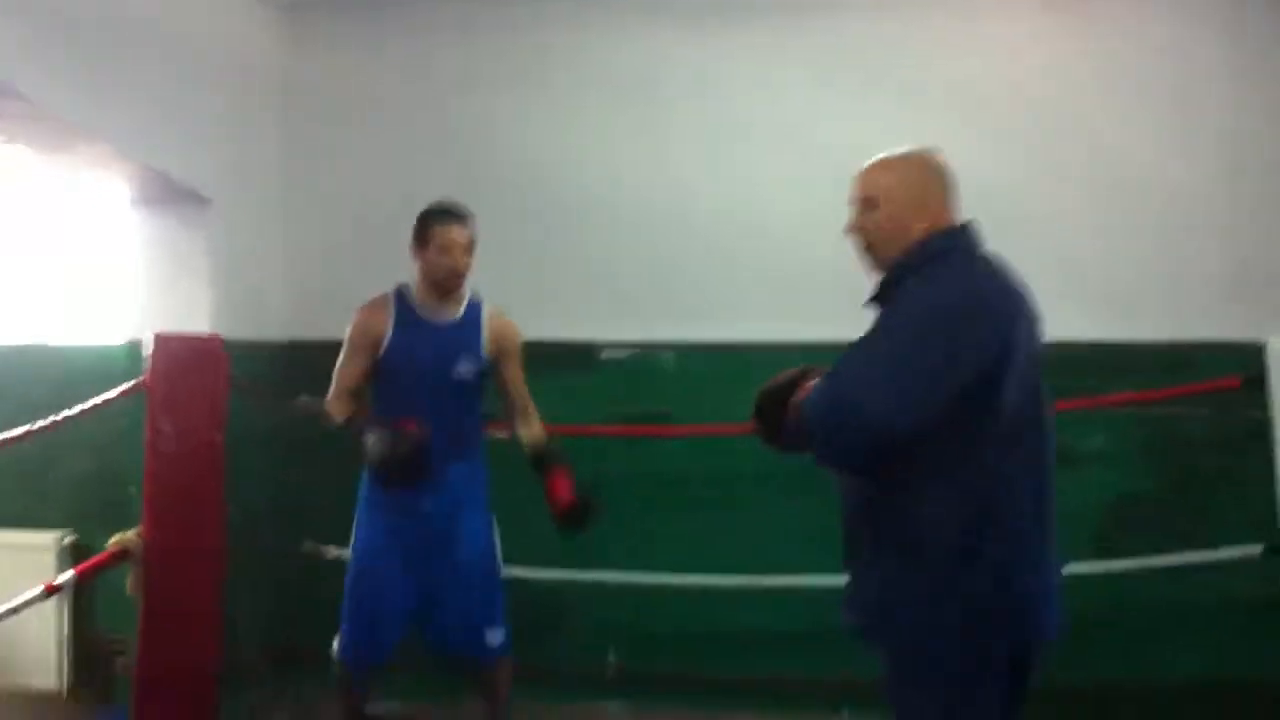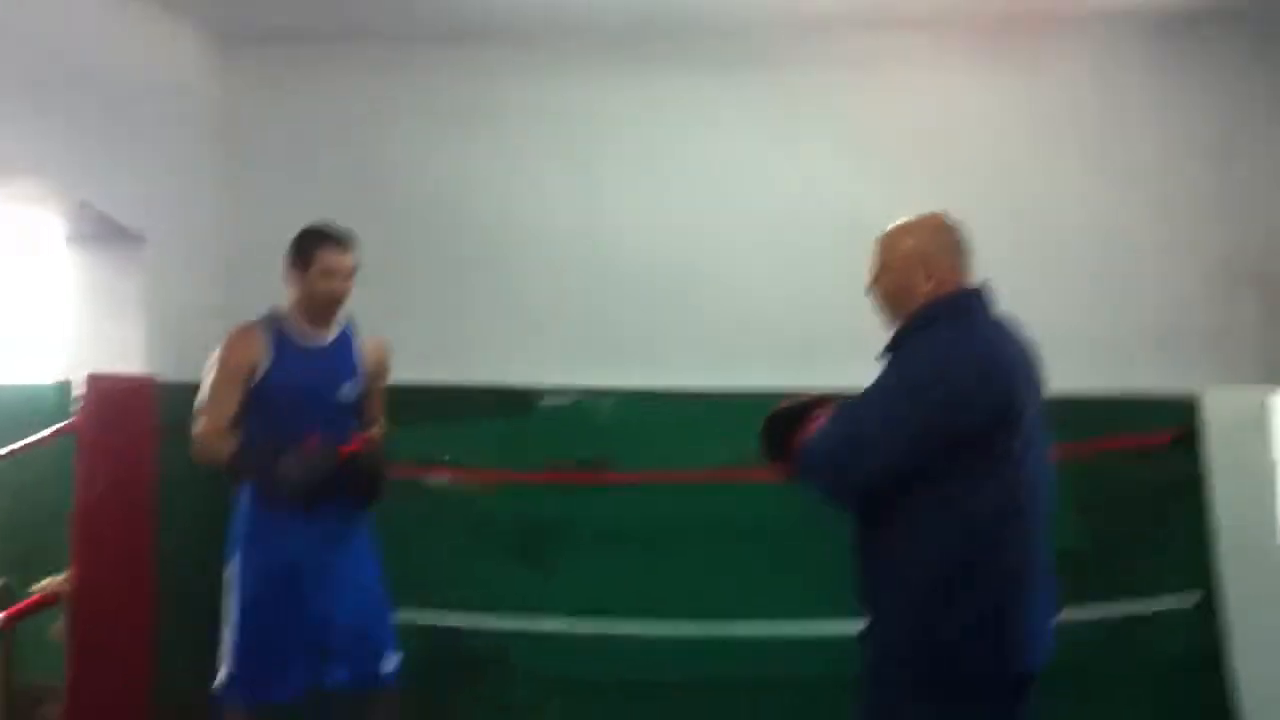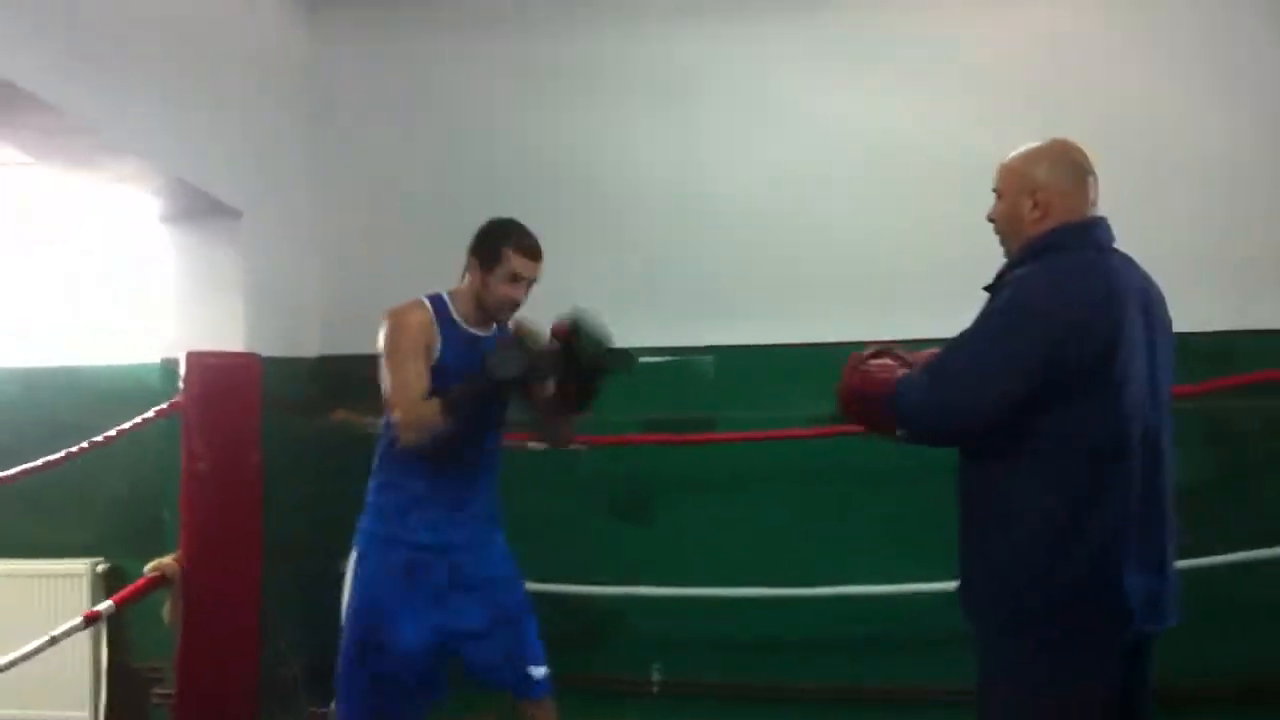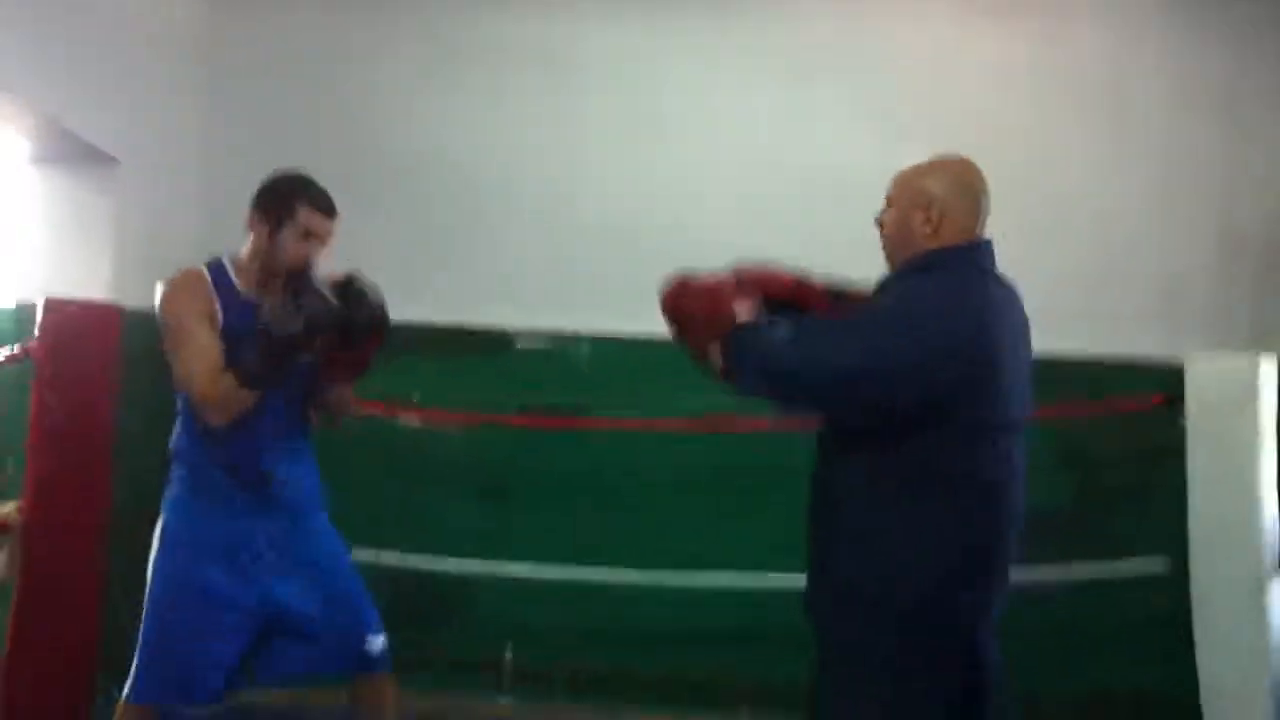
dt=0.5s
person 1, frame 1
left shoulder: (945, 296)
right shoulder: (975, 289)
left elbow: (856, 420)
left wrist: (809, 404)
right wrist: (826, 401)
left hip: (953, 582)
right hip: (977, 573)
person 1, frame 2
left shoulder: (944, 354)
right shoulder: (993, 345)
left elbow: (848, 466)
left wrist: (811, 440)
right wrist: (844, 427)
left hip: (941, 613)
right hip: (994, 608)
person 1, frame 3
left shoulder: (1047, 290)
right shoulder: (1129, 282)
left elbow: (945, 407)
left wrist: (887, 390)
right wrist: (932, 369)
left hip: (1050, 575)
right hip: (1119, 563)
person 1, frame 4
left shoulder: (929, 307)
right shoulder: (985, 300)
left elbow: (812, 368)
right elbow: (860, 353)
left wrist: (741, 327)
left hip: (902, 576)
right hip: (954, 566)
person 2, frame 1
left shoulder: (494, 328)
right shoulder: (378, 319)
left elbow: (522, 411)
right elbow: (340, 398)
left wrist: (554, 472)
right wrist: (372, 433)
left hip: (460, 497)
right hip: (391, 498)
left knee: (485, 641)
right knee: (361, 642)
person 2, frame 2
left shoulder: (368, 351)
right shoulder: (249, 345)
right elbow: (207, 437)
left wrist: (367, 459)
right wrist: (272, 465)
left hip: (343, 536)
right hip: (268, 536)
left knee: (378, 675)
person 2, frame 3
left shoulder: (519, 337)
right shoulder: (412, 323)
left elbow: (555, 427)
right elbow: (409, 428)
right wrist: (481, 384)
left hip: (476, 540)
right hip: (396, 541)
person 2, frame 4
left shoulder: (314, 304)
right shoulder: (190, 292)
left elbow: (331, 405)
right elbow: (214, 406)
left wrist: (351, 348)
right wrist: (277, 344)
left hip: (294, 515)
right hip: (206, 519)
left knee: (369, 659)
